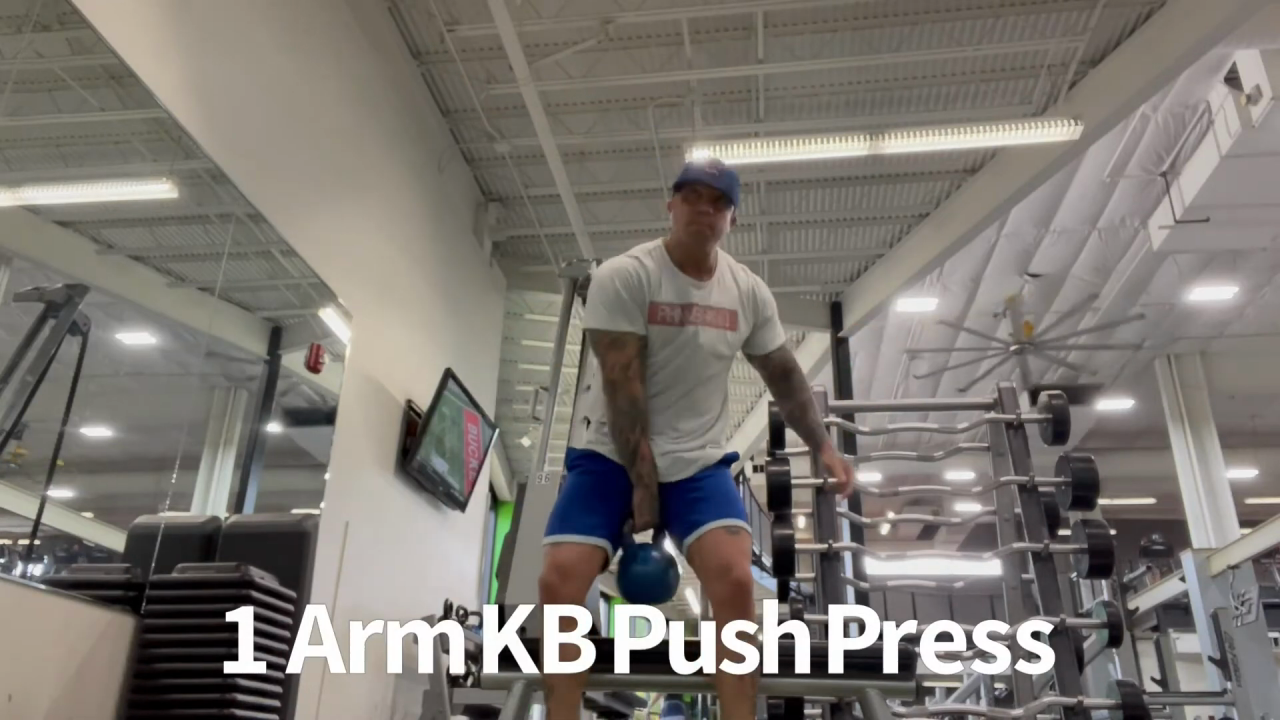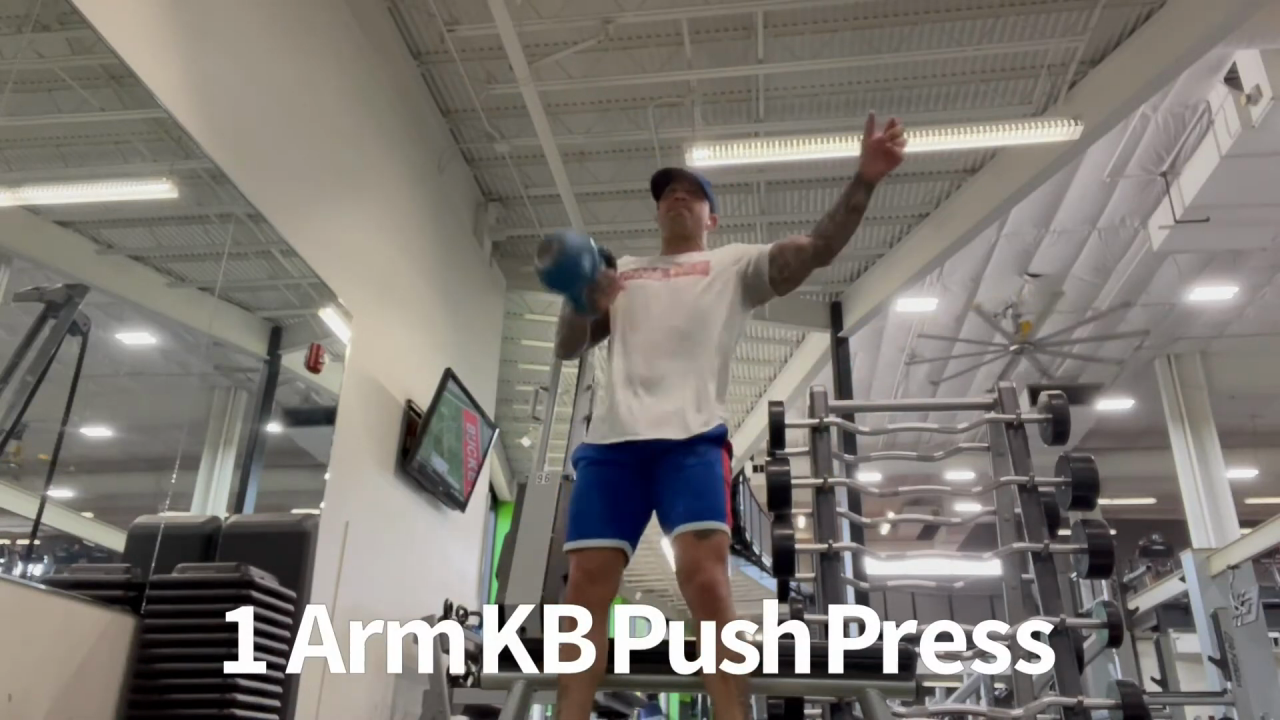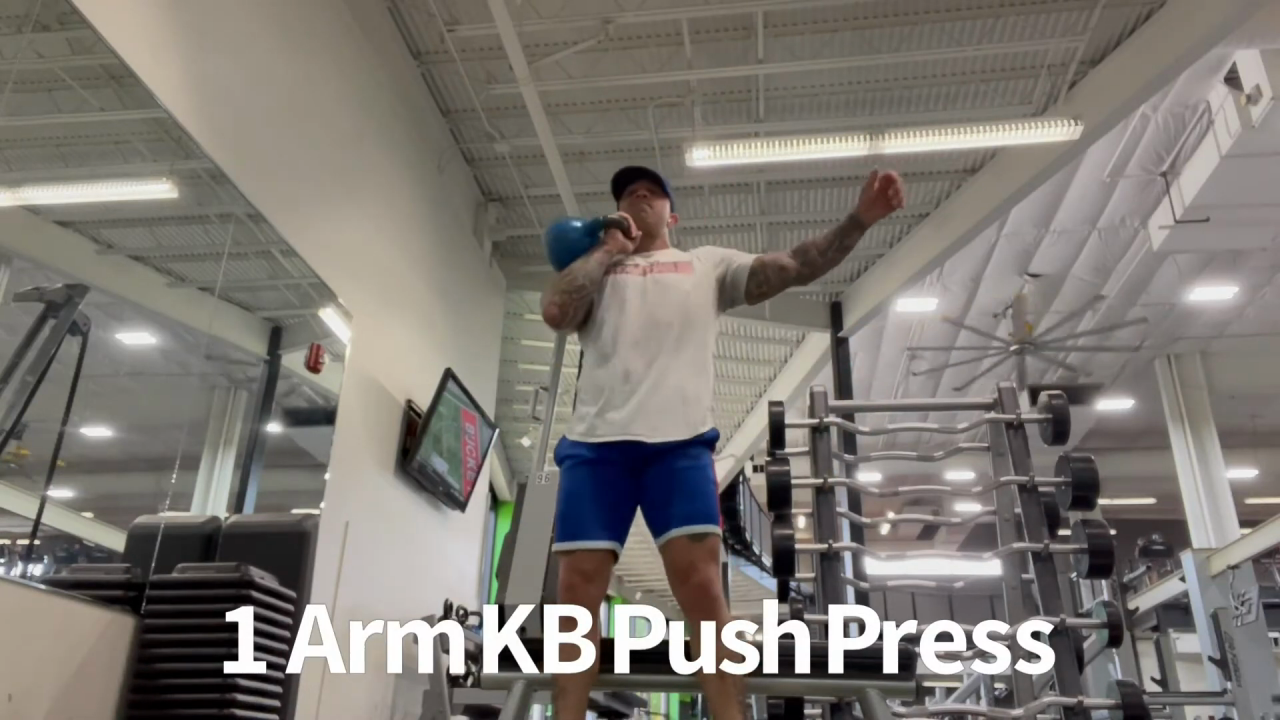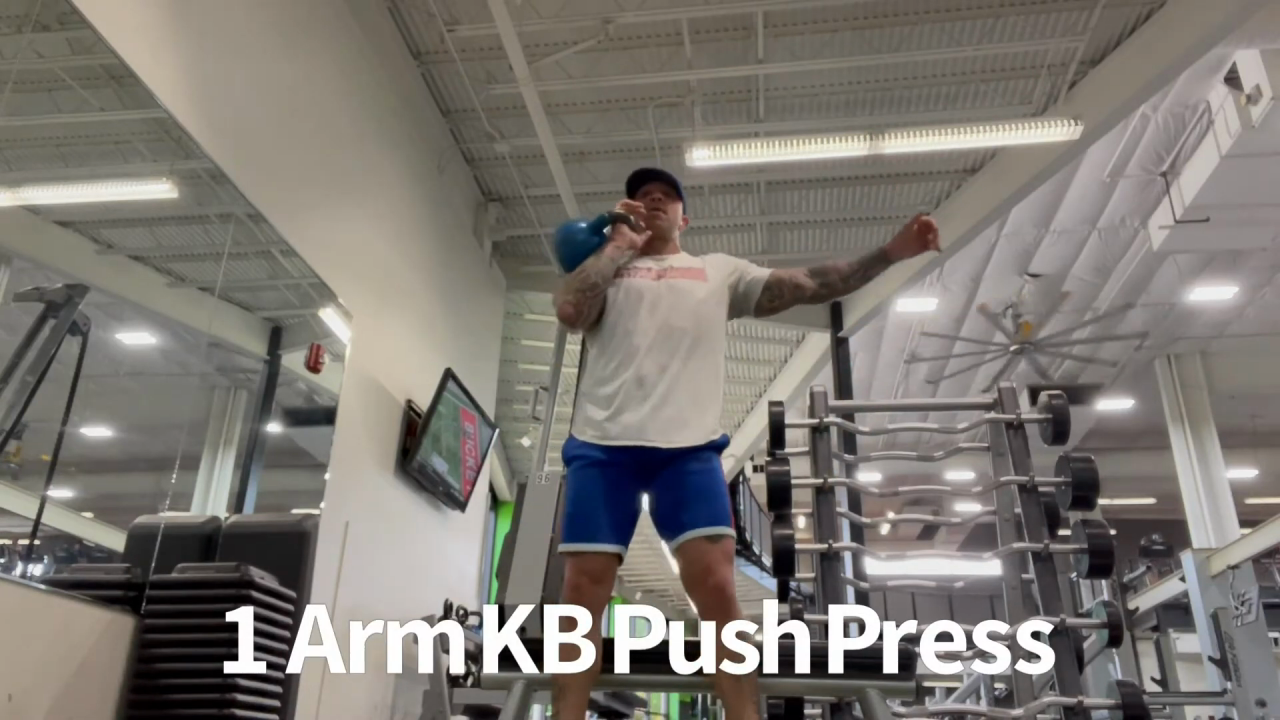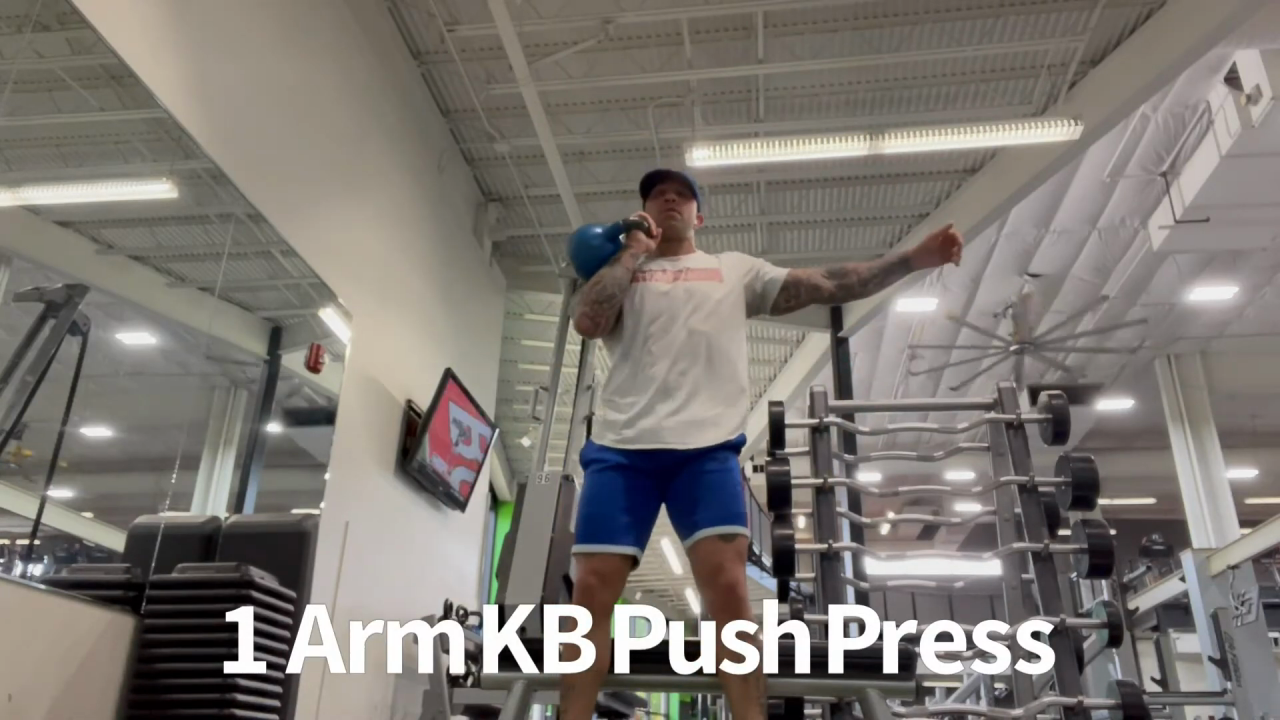
dt=0.4s
person 1, frame 1
left shoulder: (749, 292)
right shoulder: (621, 276)
left elbow: (783, 374)
right elbow: (623, 388)
left wrist: (823, 446)
right wrist: (641, 486)
left hip: (699, 463)
right hip: (610, 457)
left knee: (735, 581)
right knee: (559, 584)
person 1, frame 2
left shoulder: (738, 264)
right shoulder: (622, 271)
left elbow: (814, 249)
right elbow: (567, 348)
left wrist: (866, 178)
right wrist: (583, 299)
left hip: (692, 439)
right hip: (612, 443)
left knee: (705, 583)
right knee: (587, 589)
person 1, frame 3
left shoulder: (707, 263)
right shoulder: (595, 266)
left elbow: (795, 267)
right elbow: (554, 313)
left wrist: (861, 217)
right wrist: (608, 250)
left hip: (679, 440)
right hip: (595, 441)
left knee: (702, 587)
right knee: (577, 590)
person 1, frame 4
left shoulder: (719, 271)
right shoulder: (604, 270)
left elbow: (809, 285)
right elbow: (568, 311)
left wrist: (891, 251)
right wrist: (618, 245)
left hip: (688, 445)
right hip: (602, 444)
left knee: (717, 589)
right knee: (582, 591)
person 1, frame 5
left shoulder: (734, 269)
right shoulder: (618, 271)
left elbow: (826, 286)
right elbow: (586, 322)
left wrist: (915, 258)
right wrist: (632, 252)
left hip: (705, 447)
right hip: (621, 447)
left knee: (728, 588)
right knee: (592, 591)
